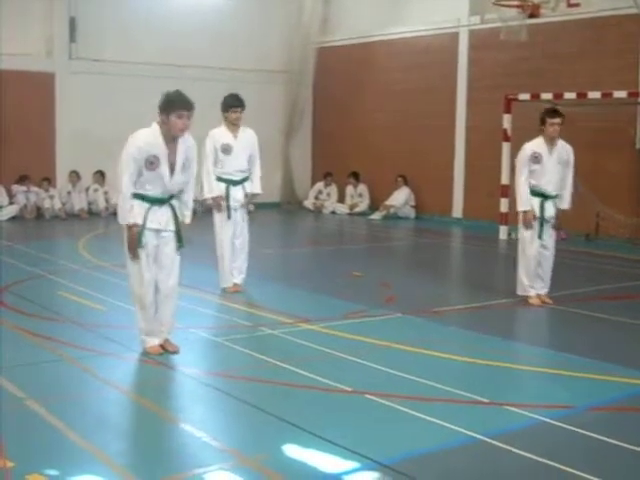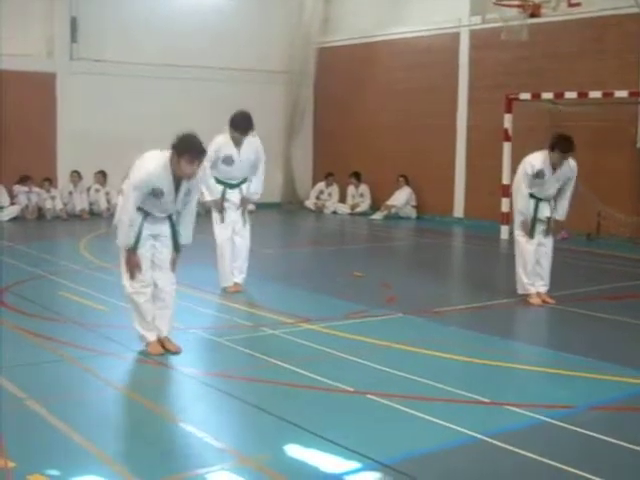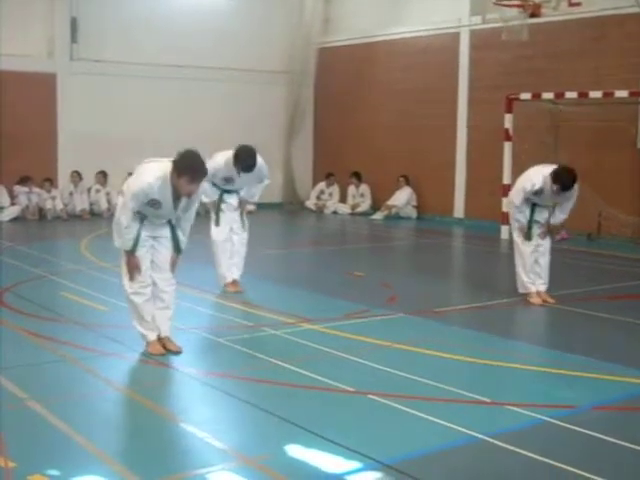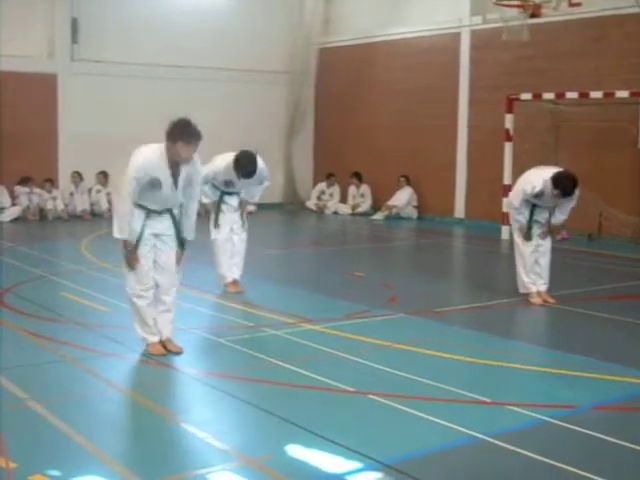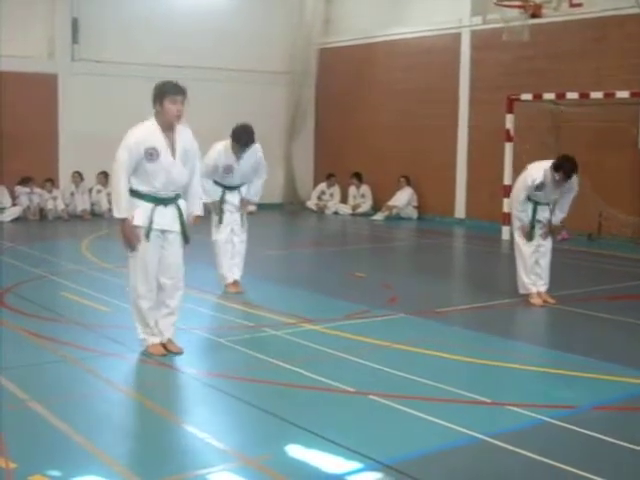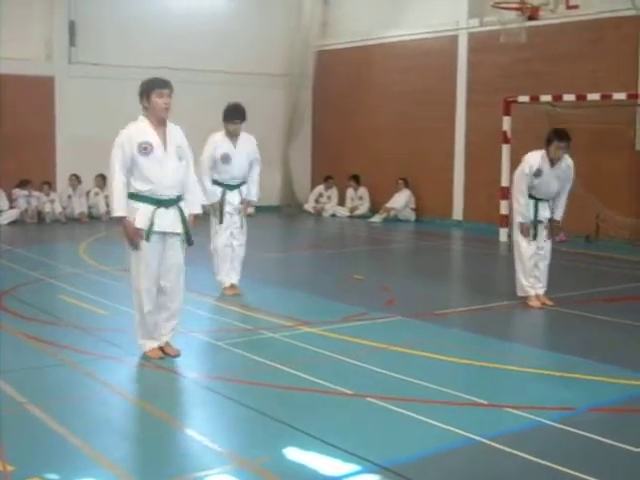
dt=0.2s
person 1, frame 1
left shoulder: (188, 144)
right shoulder: (140, 142)
left elbow: (188, 185)
right elbow: (126, 185)
left wrist: (183, 220)
right wrist: (130, 227)
left hip: (168, 213)
right hip: (142, 214)
left knee: (169, 279)
right knee: (144, 280)
left ankle: (163, 334)
right ankle: (150, 337)
person 1, frame 2
left shoulder: (193, 177)
right shoulder: (146, 170)
left elbow: (187, 212)
right elbow: (127, 211)
left wrist: (179, 247)
right wrist: (130, 251)
left hip: (165, 222)
right hip: (138, 220)
left knee: (166, 279)
right knee: (140, 281)
left ankle: (163, 333)
right ankle: (150, 336)
person 1, frame 3
left shoulder: (193, 188)
right shoulder: (146, 180)
left elbow: (186, 220)
right elbow: (124, 217)
left wrist: (177, 251)
right wrist: (130, 254)
left hip: (165, 224)
right hip: (137, 222)
left knee: (166, 280)
right knee: (139, 282)
left ankle: (164, 333)
right ankle: (151, 336)
person 1, frame 4
left shoulder: (193, 165)
right shoulder: (144, 160)
left elbow: (190, 204)
right elbow: (123, 201)
left wrist: (184, 241)
right wrist: (127, 242)
left hip: (167, 221)
right hip: (139, 220)
left knee: (169, 280)
right knee: (141, 282)
left ankle: (165, 333)
right ankle: (151, 336)
person 1, frame 5
left shoulder: (186, 136)
right shoulder: (138, 136)
left elbow: (193, 178)
right elbow: (120, 176)
left wrist: (193, 214)
right wrist: (124, 221)
left hip: (173, 213)
right hip: (144, 214)
left knee: (173, 279)
right knee: (145, 280)
left ankle: (166, 334)
right ankle: (151, 337)
person 1, frame 6
left shoulder: (177, 133)
right shoulder: (130, 134)
left elbow: (189, 174)
right elbow: (118, 176)
left wrist: (192, 213)
right wrist: (124, 219)
left hip: (174, 215)
right hip: (144, 216)
left knee: (173, 282)
right knee: (146, 283)
left ankle: (165, 337)
right ankle: (149, 341)
person 2, frame 1
left shoulder: (250, 135)
right shoulder: (215, 135)
left elbow: (255, 164)
right elbow: (208, 166)
left wrist: (253, 192)
right wrist: (213, 194)
left hip: (243, 190)
right hip: (223, 190)
left knee: (241, 237)
right knee: (225, 237)
left ankle: (238, 279)
right ankle: (227, 281)
person 2, frame 2
left shoulder: (255, 143)
right shoulder: (218, 143)
left elbow: (259, 170)
right elbow: (206, 170)
left wrist: (251, 196)
right wrist: (213, 197)
left hip: (241, 192)
right hip: (221, 193)
left knee: (242, 237)
right knee: (224, 238)
left ankle: (238, 279)
right ankle: (228, 281)
person 2, frame 3
left shoulder: (258, 163)
right shoulder: (219, 162)
left elbow: (263, 180)
left wrist: (248, 199)
right wrist: (212, 199)
left hip: (239, 197)
right hip: (220, 196)
left knee: (239, 235)
right knee: (221, 236)
left ankle: (235, 277)
right ankle: (227, 279)
person 2, frame 4
left shoulder: (260, 166)
right shoulder: (219, 165)
left elbow: (264, 182)
right elbow: (200, 180)
left wrist: (248, 199)
right wrist: (212, 201)
left hip: (239, 199)
right hip: (219, 197)
left knee: (239, 235)
right knee: (221, 236)
left ankle: (235, 277)
right ankle: (228, 279)
person 2, frame 5
left shoulder: (256, 151)
right shoulder: (218, 151)
left elbow: (260, 175)
right elbow: (203, 176)
left wrist: (250, 198)
right wrist: (213, 200)
left hip: (240, 195)
right hip: (221, 195)
left knee: (239, 236)
right knee: (222, 236)
left ankle: (235, 277)
right ankle: (228, 278)
person 2, frame 6
left shoulder: (250, 141)
right shoulder: (214, 141)
left elbow: (255, 170)
right elbow: (204, 172)
left wrist: (250, 198)
right wrist: (212, 200)
left hip: (239, 195)
right hip: (219, 195)
left knee: (238, 240)
right knee: (221, 240)
left ankle: (234, 280)
right ankle: (226, 282)
person 3, frame 1
left shoulder: (567, 150)
right shoulder: (529, 148)
left elbow: (567, 180)
right elbow: (521, 180)
left wrist: (562, 207)
right wrist: (525, 209)
left hip: (551, 204)
right hip: (532, 203)
left knee: (547, 249)
right knee: (530, 248)
left ankle: (541, 290)
right ankle: (530, 290)
person 3, frame 2
left shoulder: (571, 167)
right shoulder: (531, 162)
left elbow: (566, 194)
right elbow: (519, 191)
left wrist: (557, 219)
right wrist: (524, 219)
left hip: (546, 206)
right hip: (527, 205)
left knee: (545, 247)
right knee: (527, 247)
left ankle: (541, 289)
right ankle: (530, 289)
person 3, frame 3
left shoulder: (572, 187)
right shoulder: (532, 180)
left elbow: (565, 207)
right elbow: (513, 202)
left wrist: (554, 224)
right wrist: (522, 225)
left hip: (544, 210)
right hip: (523, 207)
left knee: (543, 247)
right knee: (525, 248)
left ankle: (541, 289)
right ankle: (530, 289)
person 3, frame 4
left shoulder: (571, 190)
right shoulder: (532, 183)
left elbow: (565, 206)
right elbow: (513, 203)
left wrist: (553, 224)
right wrist: (522, 226)
left hip: (544, 209)
right hip: (523, 207)
left knee: (543, 248)
right knee: (526, 248)
left ankle: (541, 289)
right ankle: (531, 290)
person 3, frame 5
left shoulder: (571, 180)
right shoulder: (533, 174)
left elbow: (564, 203)
right elbow: (517, 199)
left wrist: (554, 223)
right wrist: (524, 225)
left hip: (544, 209)
right hip: (525, 206)
left knee: (544, 248)
right knee: (526, 248)
left ankle: (541, 289)
right ankle: (531, 290)
person 3, frame 6
left shoulder: (568, 165)
right shoulder: (530, 161)
left elbow: (563, 194)
right elbow: (519, 191)
left wrist: (556, 219)
right wrist: (523, 220)
left hip: (545, 208)
right hip: (526, 206)
left knee: (543, 251)
right knee: (526, 250)
left ankle: (540, 291)
right ankle: (529, 292)
